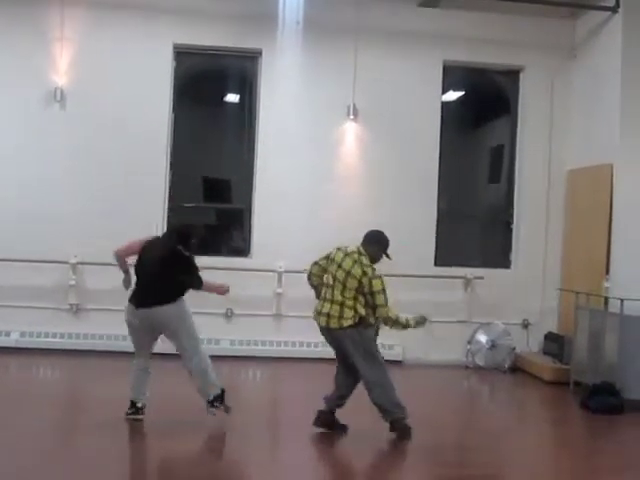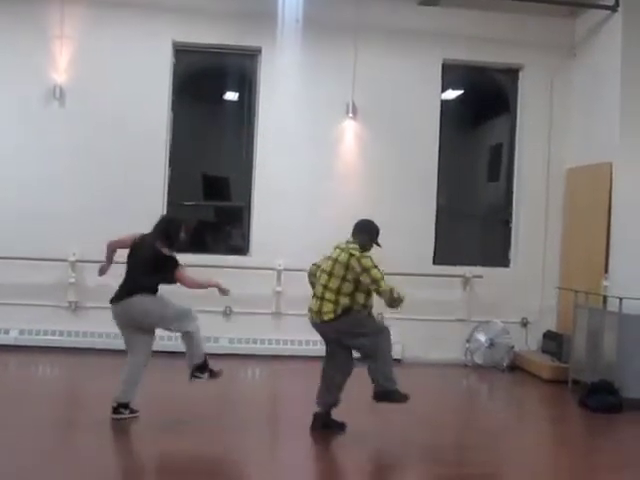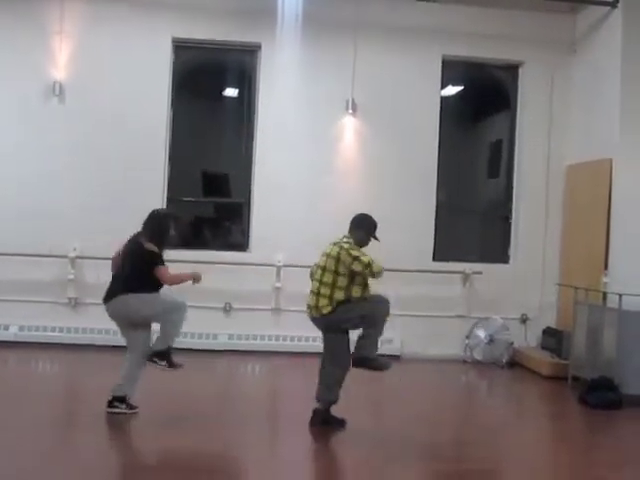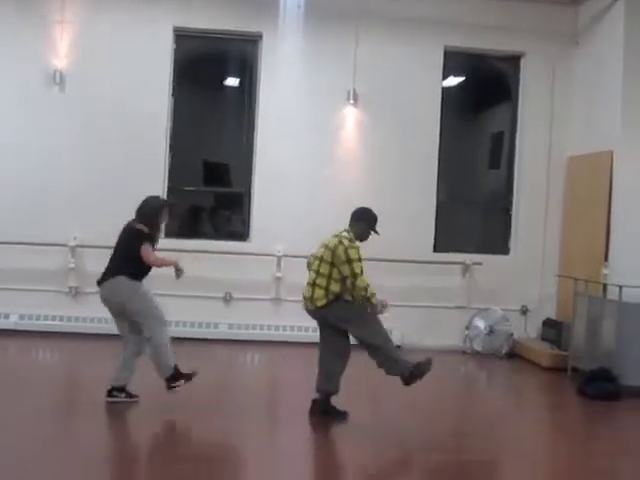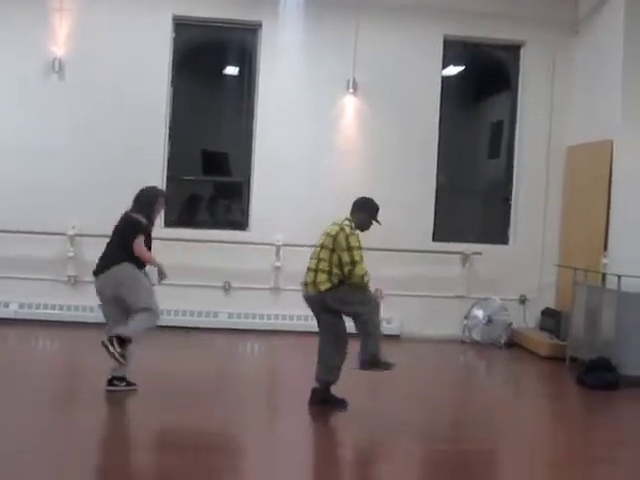
dt=0.2s
person 1, frame 1
left shoulder: (338, 253)
right shoulder: (370, 274)
left elbow: (314, 272)
right elbow: (383, 314)
left wrist: (323, 297)
right wrist: (411, 322)
left hip: (326, 322)
right hip: (348, 325)
left knee: (349, 367)
right knee: (374, 371)
left ankle: (328, 414)
right ankle: (396, 419)
person 1, frame 2
left shoulder: (336, 251)
right shoulder: (358, 258)
left elbow: (313, 272)
right elbow: (382, 287)
right wrist: (396, 298)
left hip: (320, 316)
right hip: (336, 317)
left knee: (338, 363)
right knee: (380, 335)
left ankle: (323, 414)
right ankle: (385, 388)
person 1, frame 3
left shoulder: (335, 247)
right shoulder: (348, 250)
left elbow: (316, 272)
right elbow: (374, 269)
right wrist: (375, 269)
left hip: (321, 311)
right hip: (330, 312)
left knee: (336, 360)
right knee: (380, 306)
left ankle: (323, 410)
right ankle: (364, 354)
person 1, frame 4
left shoulder: (335, 240)
right shoulder: (348, 246)
left elbow: (312, 263)
right elbow: (357, 283)
right wrist: (375, 304)
left hip: (317, 302)
right hip: (326, 303)
left knee: (335, 350)
right knee: (372, 330)
left ankle: (322, 400)
right ankle: (405, 370)
person 1, frame 5
left shoulder: (336, 228)
right shoulder: (348, 233)
right elbow: (356, 270)
right wrist: (370, 293)
left hip: (315, 290)
right hip: (325, 289)
left knee: (334, 338)
right knee: (368, 304)
left ankle: (322, 390)
right ankle: (370, 356)
person 2, frame 1
left shoulder: (150, 244)
right shoulder: (184, 260)
left elbow: (119, 253)
right elbow: (200, 285)
left wrist: (127, 275)
right wrist: (221, 288)
left hip: (138, 311)
right hip: (169, 311)
left knee: (141, 359)
right knee: (194, 354)
left ankle: (136, 405)
right ankle: (215, 398)
person 2, frame 2
left shoulder: (141, 241)
right shoulder: (165, 256)
left elbow: (111, 244)
right elbow: (187, 282)
left wrist: (107, 264)
right wrist: (215, 285)
left hip: (120, 306)
right hip: (140, 303)
left knee: (137, 356)
right knee: (188, 319)
left ankle: (121, 405)
right ankle: (199, 366)
person 2, frame 3
left shoulder: (137, 240)
right shoulder: (150, 251)
left elbow: (116, 258)
right elbow: (167, 279)
left wrist: (116, 275)
right wrist: (193, 274)
left hip: (115, 304)
right hip: (128, 301)
left knee: (138, 350)
right knee: (178, 309)
left ankle: (119, 399)
right ankle: (160, 352)
person 2, frame 4
left shoulder: (133, 229)
right shoulder: (141, 232)
right elbow: (150, 259)
right wrist: (175, 263)
left hip: (109, 288)
right hip: (122, 285)
left knee: (133, 339)
right knee: (156, 325)
left ankle: (118, 388)
right ankle: (171, 374)
person 2, frame 5
left shoulder: (129, 219)
right shoulder: (138, 222)
right elbow: (139, 251)
right wrist: (159, 265)
left hip: (103, 278)
right hip: (121, 271)
left knee: (120, 324)
right knee: (150, 313)
left ankle: (117, 378)
right ankle: (118, 338)
